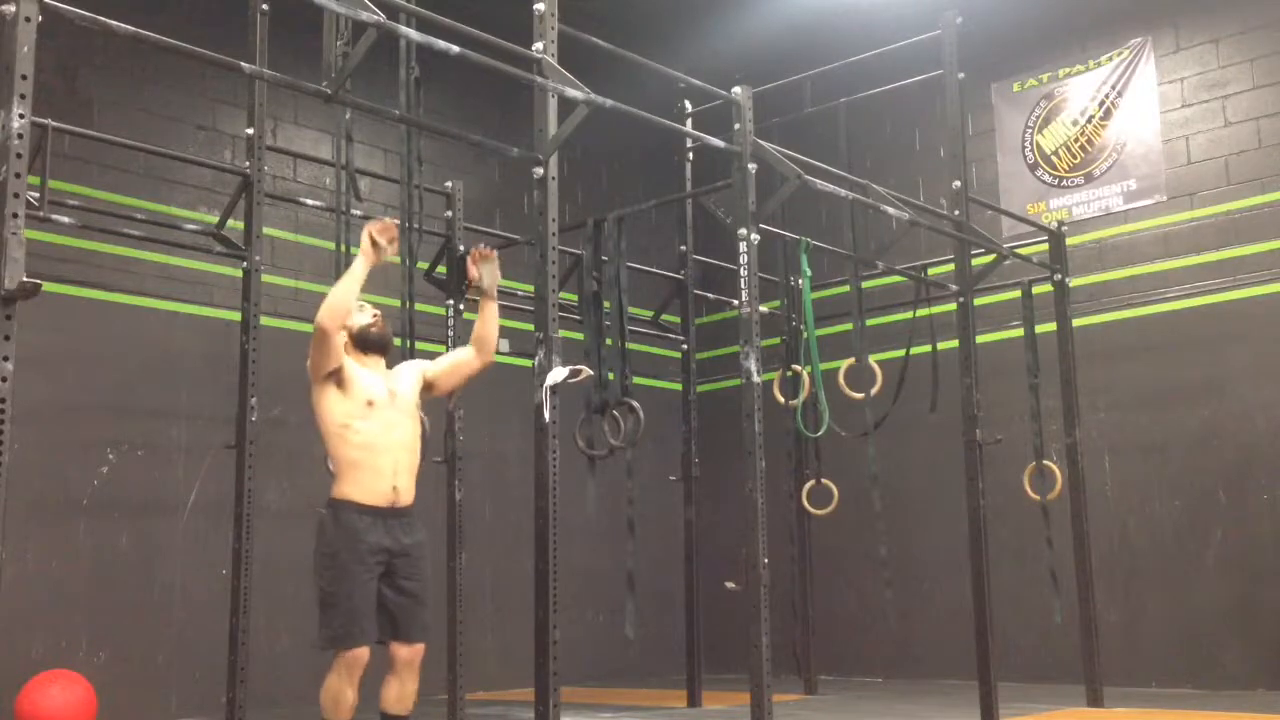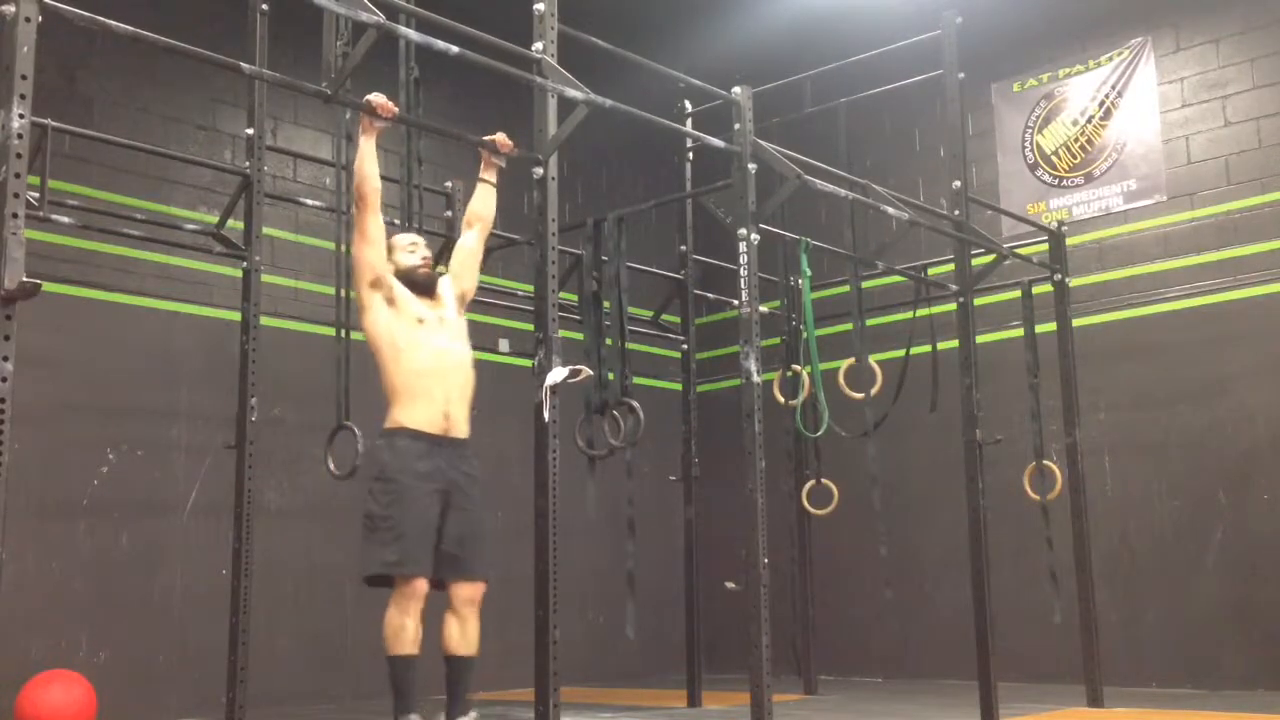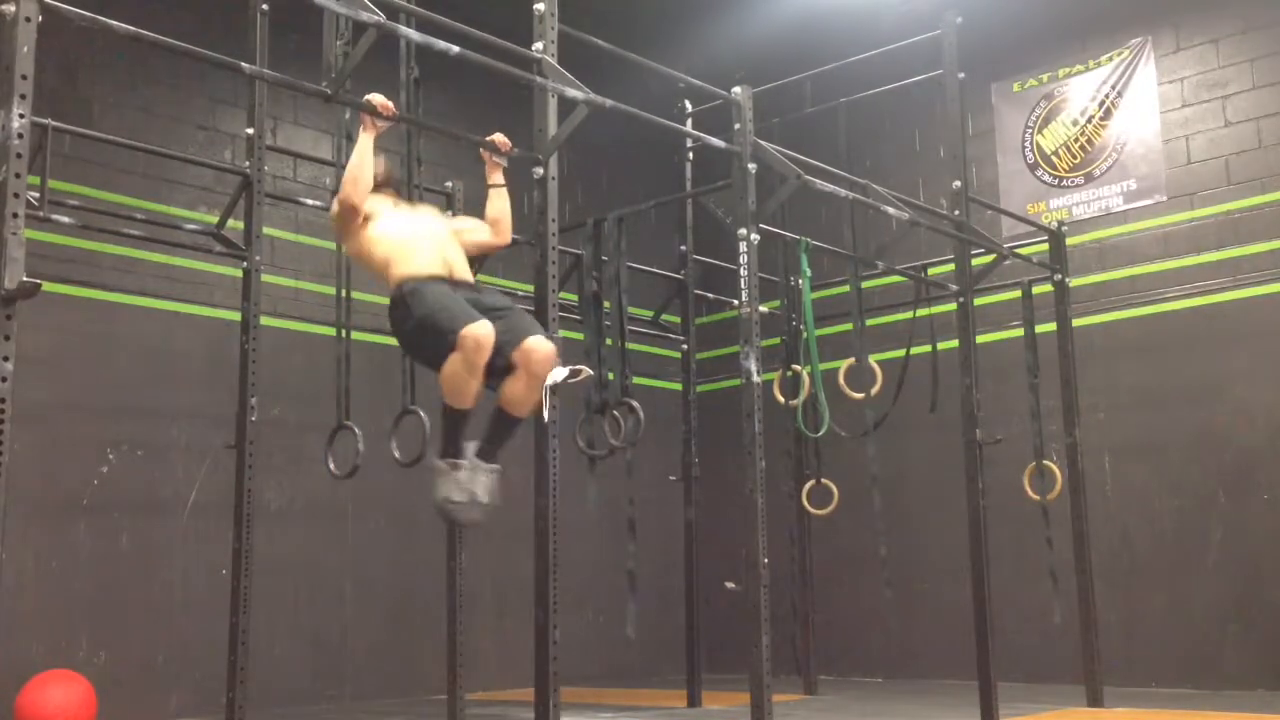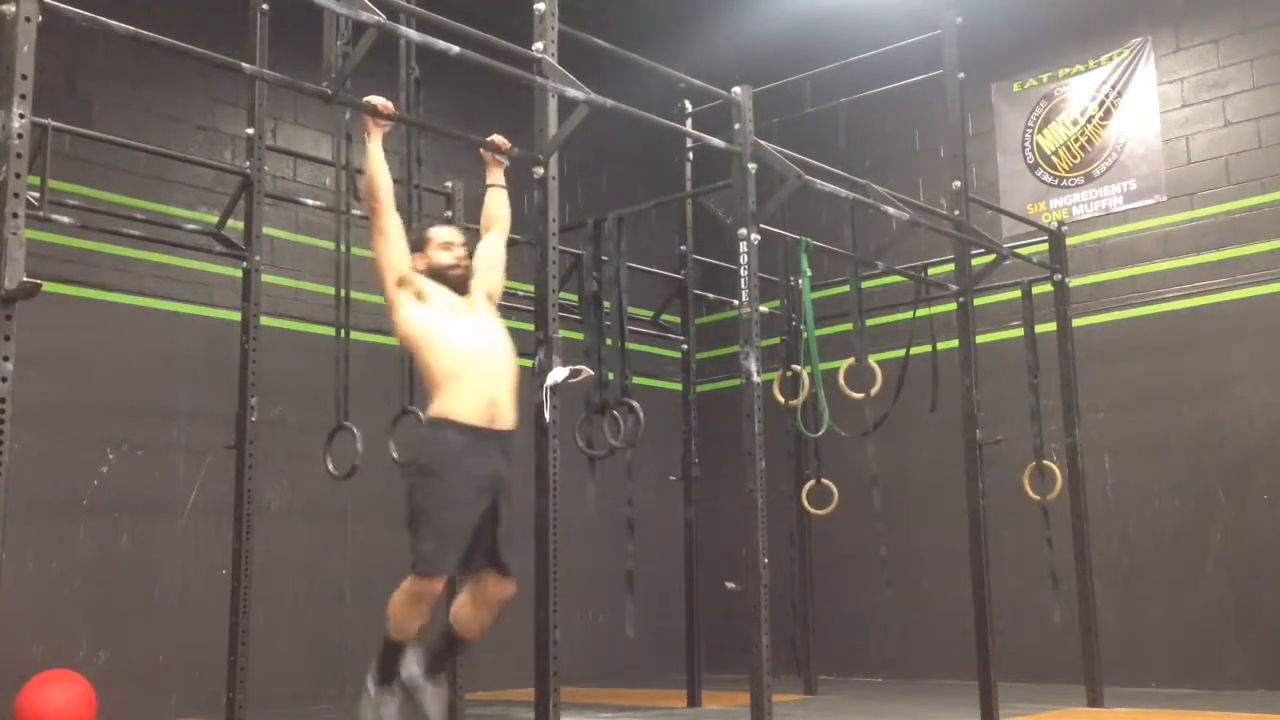
dt=1s
person 1, frame 1
left shoulder: (413, 375)
right shoulder: (332, 372)
left elbow: (483, 353)
right elbow: (325, 323)
left wrist: (486, 289)
right wrist: (365, 258)
left hip: (405, 530)
right hip: (352, 527)
left knee: (408, 654)
right knee: (352, 655)
person 1, frame 2
left shoulder: (451, 296)
right shoulder: (381, 295)
left elbow: (475, 229)
right elbow: (367, 209)
left wrist: (489, 170)
right wrist: (369, 133)
left hip: (459, 458)
right hip: (408, 454)
left knee: (467, 593)
right knee: (411, 588)
person 1, frame 3
left shoulder: (429, 216)
right shoulder: (358, 220)
left elbow: (499, 234)
right elbow: (350, 198)
left wrist: (495, 172)
right wrist: (367, 133)
left hip: (470, 293)
right hip: (418, 296)
left knee: (540, 353)
right knee: (476, 336)
left ankle: (485, 456)
right ankle: (452, 459)
person 1, frame 4
left shoulder: (481, 297)
right shoulder: (411, 294)
left elbow: (495, 230)
right elbow: (382, 211)
left wrist: (495, 172)
right wrist: (375, 138)
left hip: (499, 451)
right hip: (447, 447)
left knee: (495, 586)
right knee: (428, 580)
left ankle: (427, 667)
